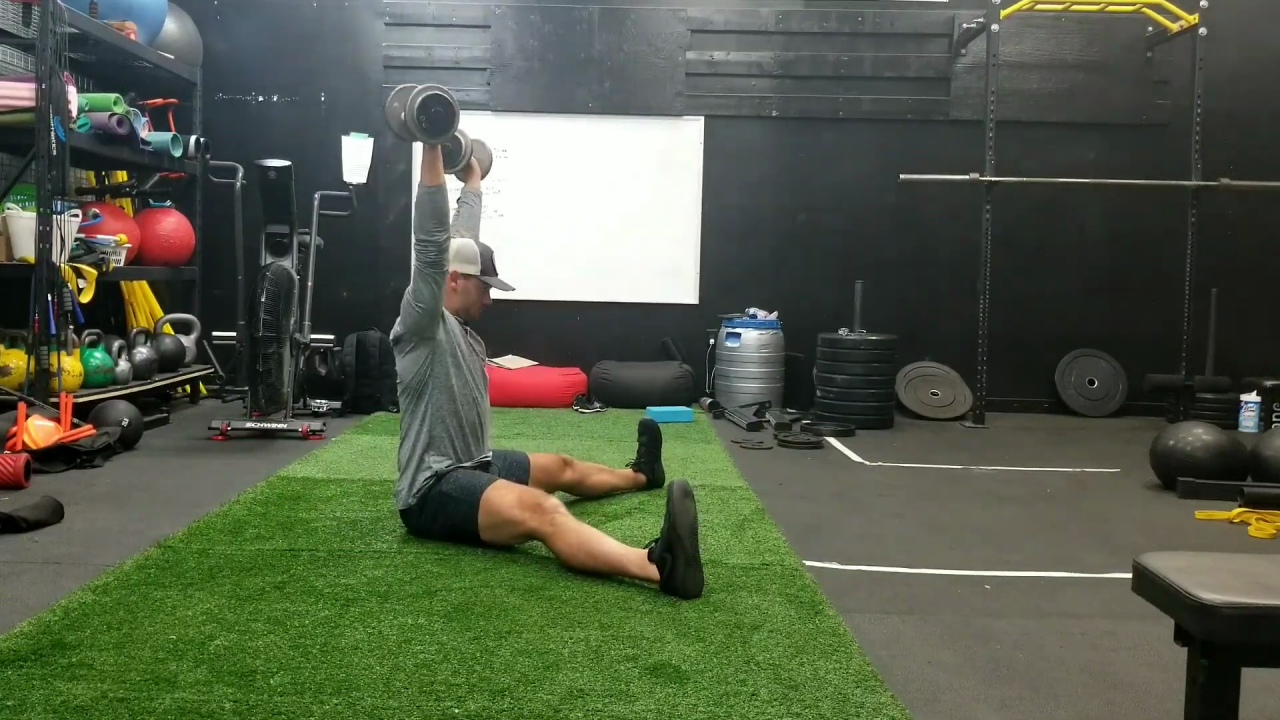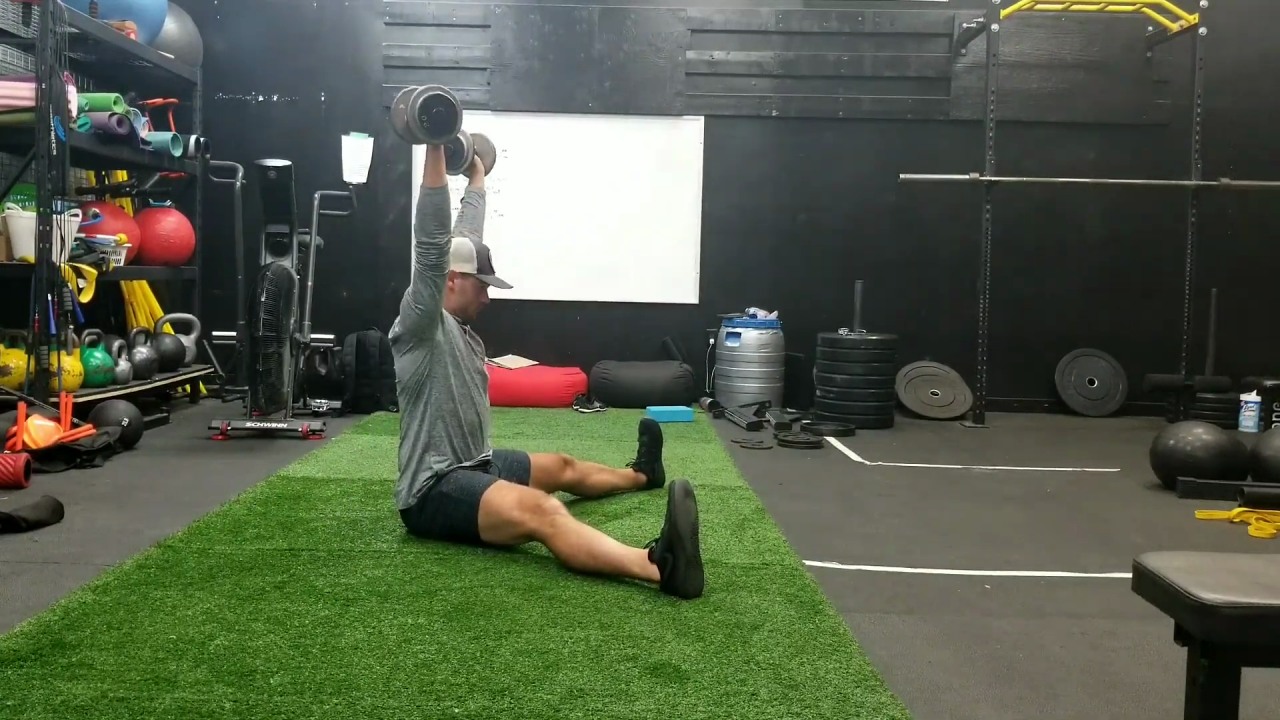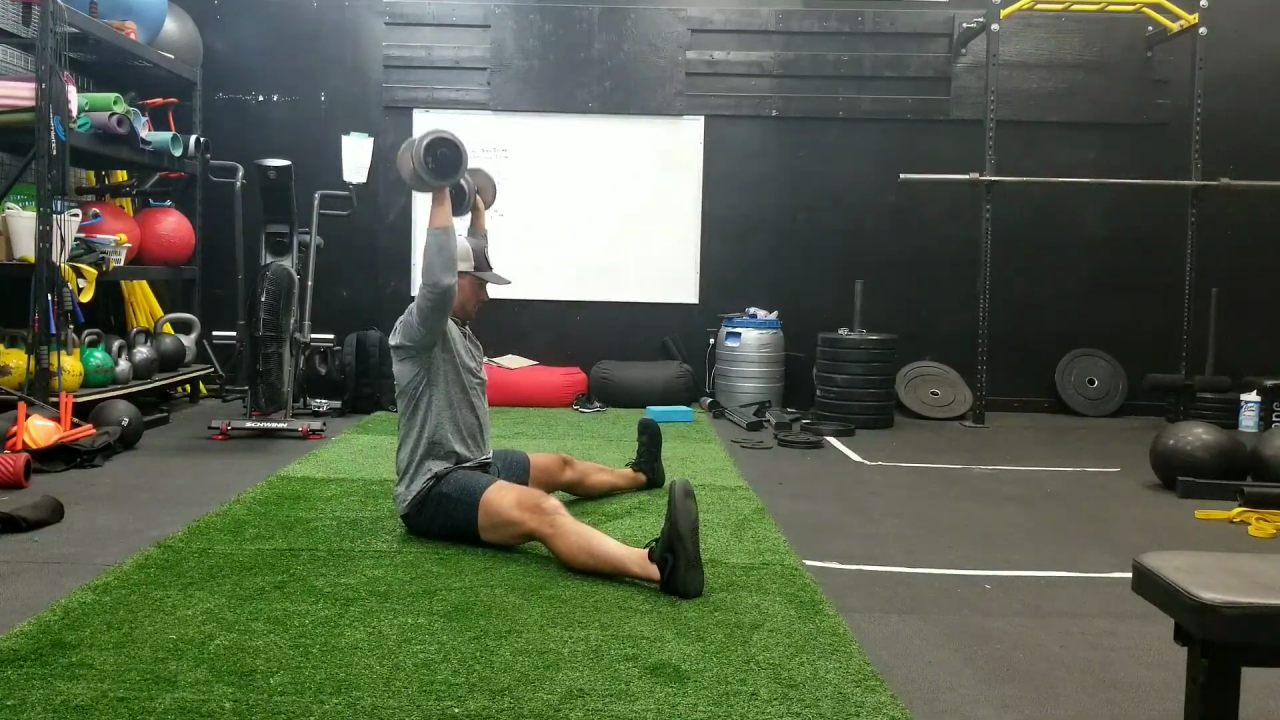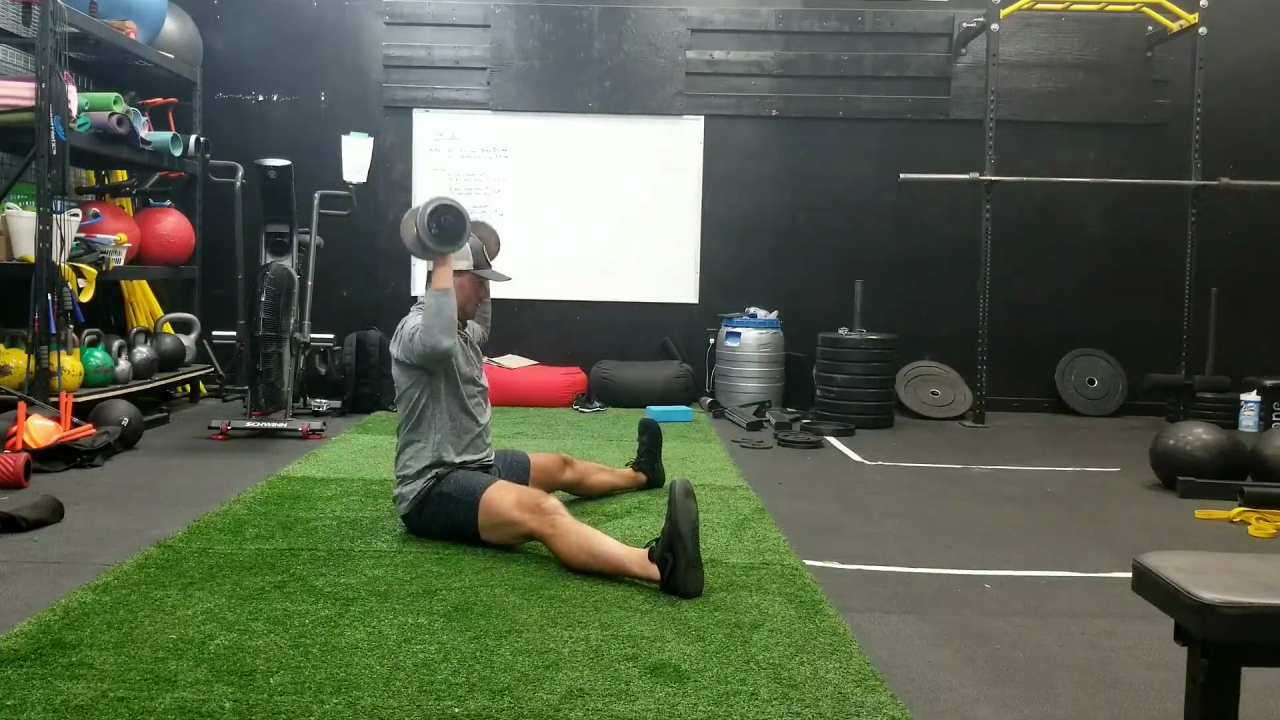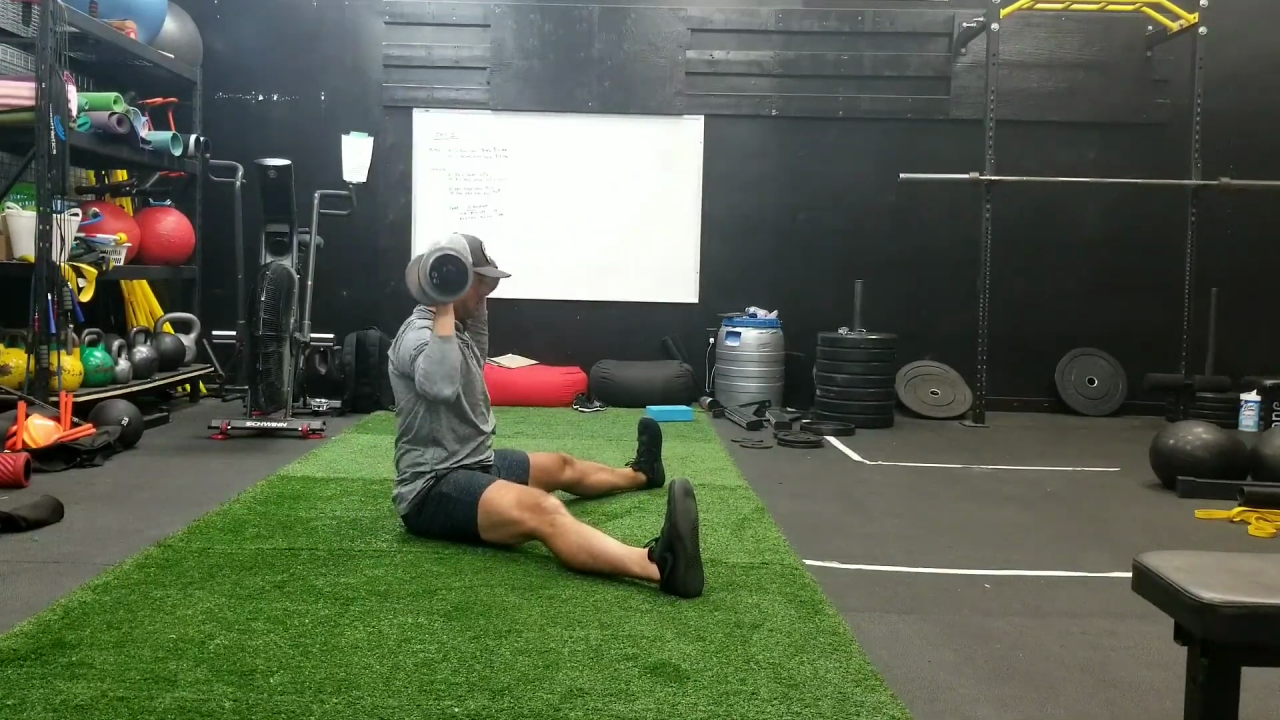
dt=0.3s
person 1, frame 1
left shoulder: (452, 323)
right shoulder: (422, 324)
left elbow: (461, 240)
right elbow: (432, 241)
left wrist: (472, 180)
right wrist: (431, 150)
left hip: (471, 466)
right hip: (434, 489)
left knee: (562, 468)
right knee: (540, 511)
left ankle: (641, 474)
person 1, frame 2
left shoulder: (451, 323)
right shoulder: (421, 324)
left elbow: (465, 239)
right elbow: (432, 243)
left wrist: (476, 176)
right wrist: (434, 148)
left hip: (473, 466)
right hip: (434, 489)
left knee: (563, 468)
right knee: (540, 512)
left ankle: (641, 474)
right ankle: (660, 566)
person 1, frame 3
left shoulder: (452, 324)
right shoulder: (419, 328)
left elbow: (469, 259)
right elbow: (438, 282)
left wrist: (477, 213)
right wrist: (440, 194)
left hip: (472, 465)
right hip: (433, 489)
left knee: (561, 466)
right knee: (539, 510)
left ankle: (640, 474)
right ankle: (658, 565)
person 1, frame 4
left shoulder: (454, 323)
right shoulder: (418, 326)
left elbow: (476, 332)
right elbow: (442, 345)
right wrist: (442, 259)
left hip: (473, 463)
right hip: (433, 488)
left knee: (562, 467)
right knee: (540, 511)
left ankle: (641, 473)
right ankle: (659, 565)
person 1, frame 5
left shoulder: (450, 328)
right shoulder: (419, 336)
left elbow: (473, 361)
right elbow: (441, 387)
left wrist: (476, 304)
right wrist: (443, 310)
right hip: (432, 489)
left knee: (561, 466)
right knee: (541, 511)
left ankle: (641, 473)
right ankle: (659, 566)
